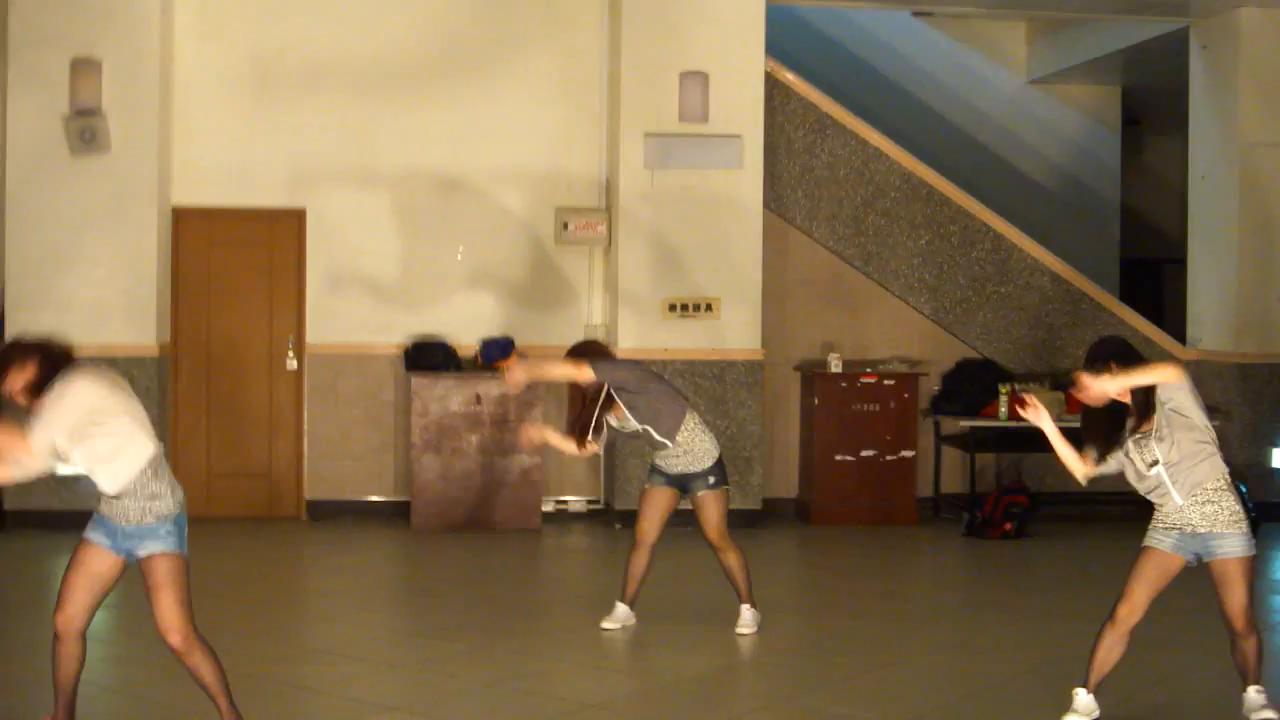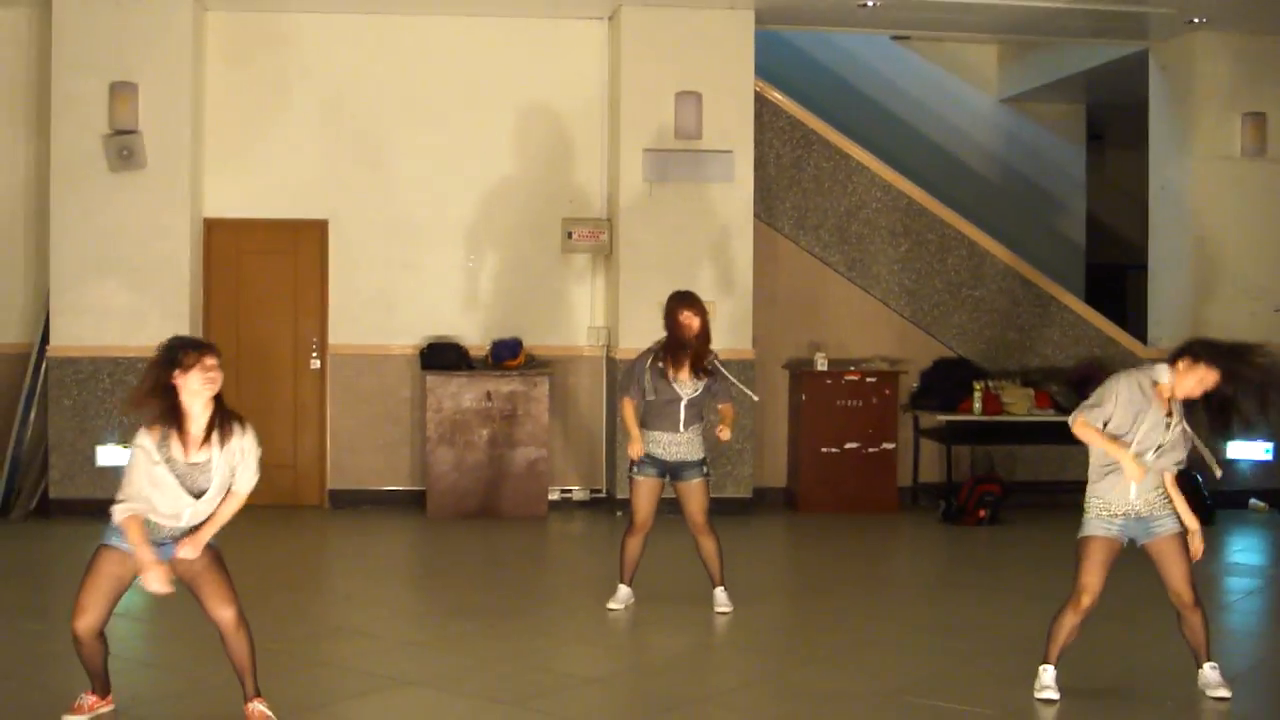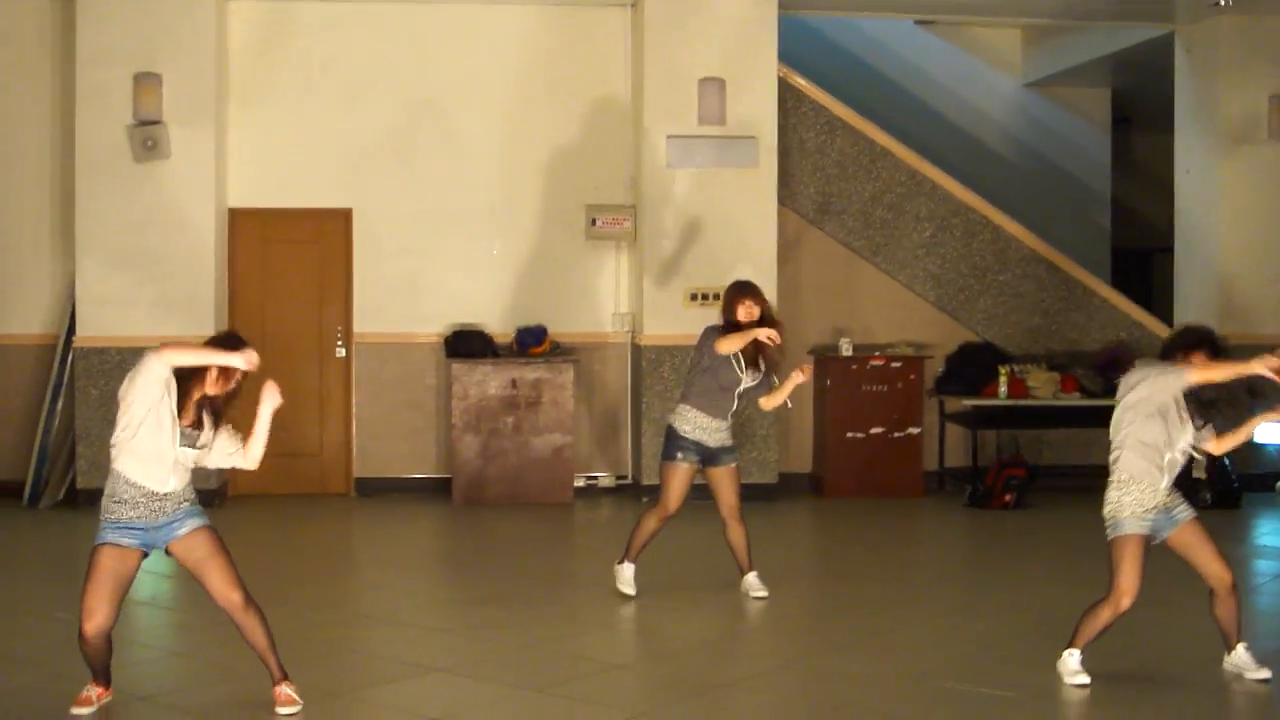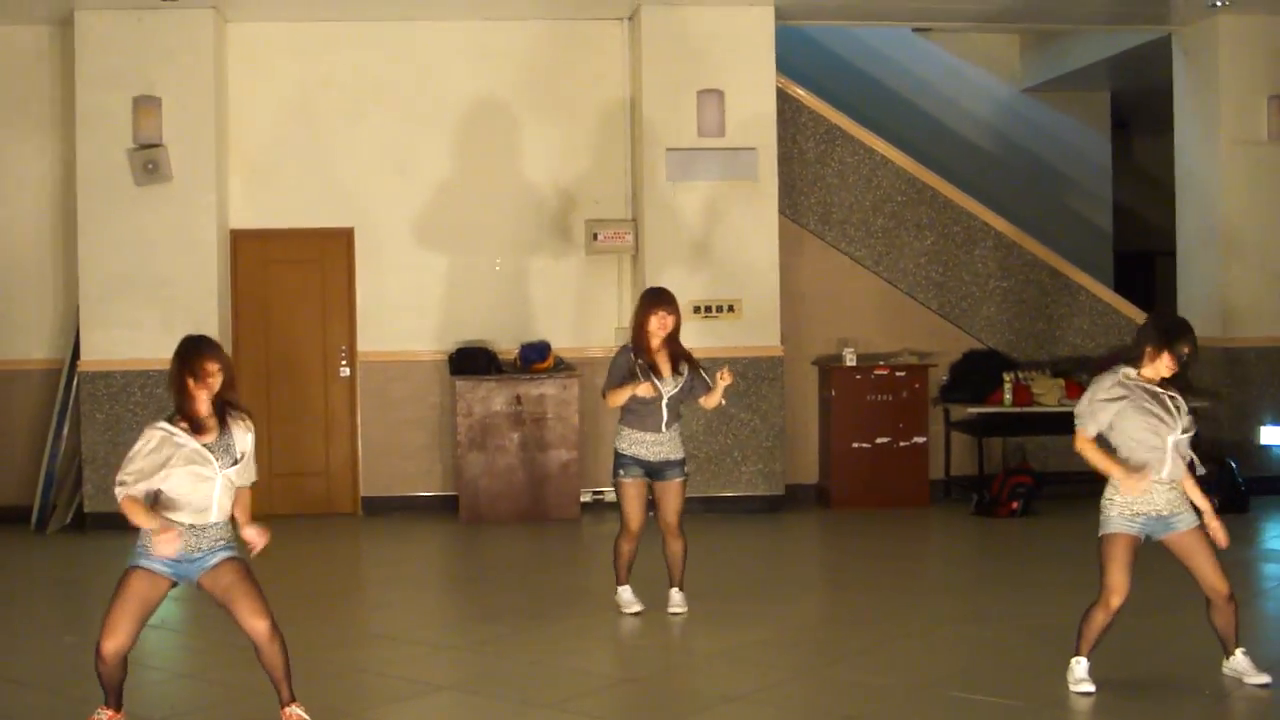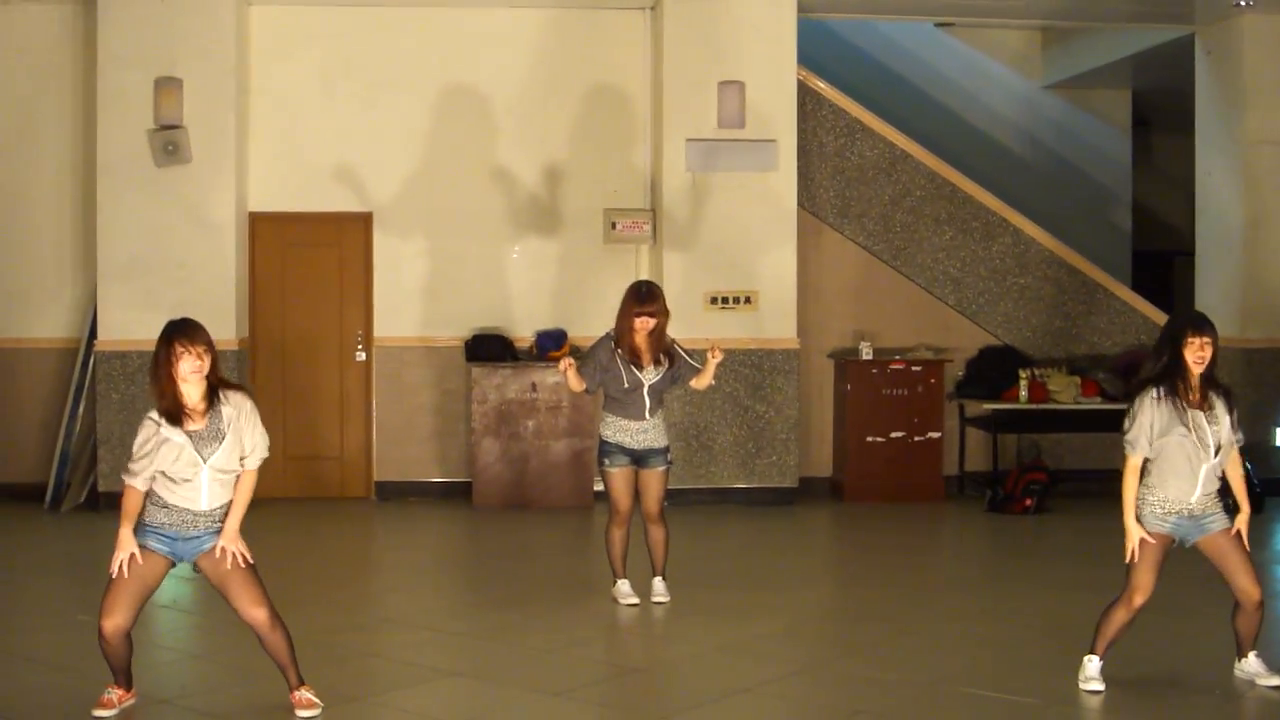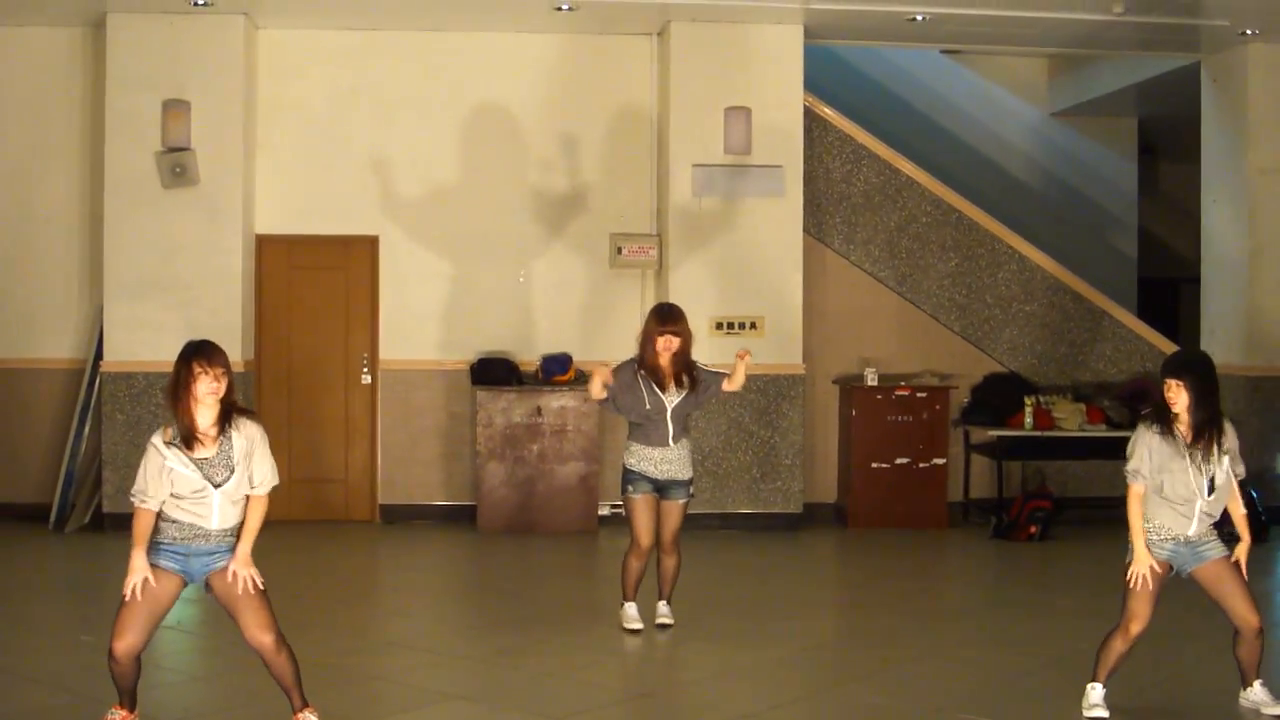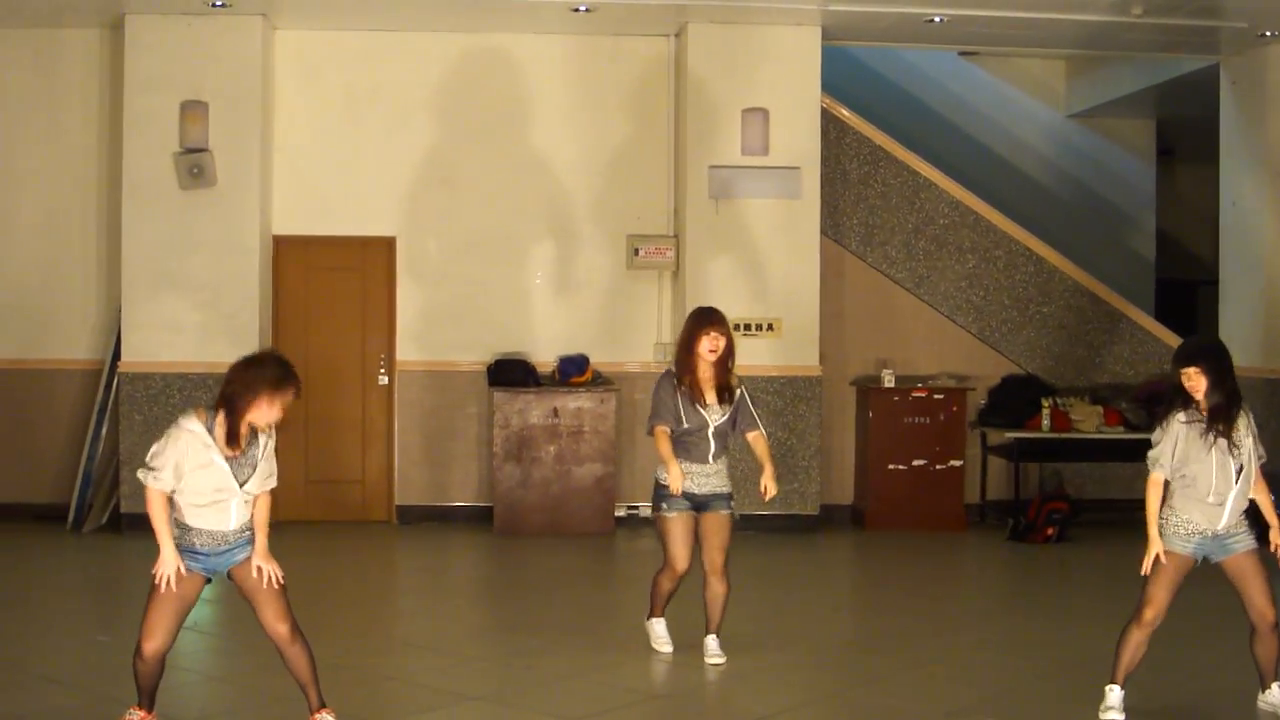
dt=0.7s
person 1, frame 1
left shoulder: (76, 387)
right shoulder: (68, 391)
left hip: (155, 516)
right hip: (111, 516)
left knee: (178, 636)
right knee: (67, 623)
person 1, frame 2
left shoulder: (237, 434)
right shoulder: (151, 442)
left elbow: (243, 487)
right elbow: (129, 509)
left wrist: (203, 536)
right wrist: (147, 560)
left hip: (191, 534)
right hip: (137, 532)
left knee: (228, 613)
right knee: (83, 625)
person 1, frame 3
left shoulder: (211, 421)
right shoulder: (155, 387)
left elbow: (248, 460)
right elbow: (159, 355)
left wrist: (266, 410)
right wrist: (229, 357)
left hip: (180, 511)
right hip: (124, 514)
left knee: (236, 599)
right knee: (92, 627)
left ankle: (281, 683)
right ankle: (101, 685)
person 1, frame 4
left shoulder: (238, 425)
right shoulder: (161, 437)
right elbow: (127, 495)
left wrist: (246, 524)
right wrist: (157, 526)
left hip: (216, 547)
right hip: (160, 551)
left knee: (262, 625)
right knee: (111, 646)
person 1, frame 5
left shoulder: (237, 404)
right shoulder: (157, 423)
left elbow: (250, 466)
right elbow: (137, 481)
left wrist: (232, 526)
right wrist: (125, 531)
left hip: (214, 530)
right hip: (157, 531)
left knee: (260, 614)
right knee: (111, 624)
left ankle: (297, 687)
right ankle: (123, 688)
person 1, frame 6
left shoulder: (247, 431)
right shoulder: (164, 445)
left elbow: (259, 493)
right elbow: (146, 503)
left wrist: (244, 551)
right wrist: (137, 555)
left hip: (225, 550)
right hip: (170, 549)
left knee: (267, 638)
right knee: (122, 646)
person 1, frame 7
left shoulder: (262, 434)
right shoulder: (192, 431)
right elbow: (156, 486)
left wrist: (261, 546)
right wrist: (167, 550)
left hip: (241, 545)
right hip: (190, 547)
left knee: (284, 629)
right knee: (150, 647)
person 2, frame 1
left shoulder: (1172, 395)
right shoulder: (1126, 433)
left elbow: (1174, 372)
right elbow: (1084, 470)
left wrist: (1110, 382)
right wrist: (1047, 425)
left hip: (1222, 521)
right hip: (1169, 526)
left knee: (1240, 623)
right knee: (1125, 613)
person 2, frame 2
left shoulder: (1180, 422)
right shoulder: (1126, 386)
left elbow: (1166, 477)
right elbow: (1079, 424)
left wrist: (1191, 522)
right wrist: (1125, 455)
left hip: (1156, 512)
right hip: (1106, 510)
left knee: (1186, 598)
right knee: (1083, 599)
left ankle: (1208, 671)
right ankle: (1048, 672)
person 2, frame 3
left shoulder: (1177, 403)
right shoulder: (1146, 382)
left elbow: (1215, 444)
right elbow: (1199, 374)
left hip: (1169, 502)
right hip: (1130, 503)
left knee: (1223, 579)
right knee: (1122, 598)
left ankle: (1236, 654)
right ankle: (1070, 657)
person 2, frame 4
left shoulder: (1172, 399)
right shoulder: (1113, 385)
left elbow: (1179, 463)
right elbow: (1083, 440)
left wrist: (1207, 509)
right wrist: (1119, 472)
left hip: (1173, 505)
right hip: (1126, 504)
left knee: (1220, 589)
right knee: (1113, 597)
left ankle: (1234, 658)
right ankle: (1079, 664)
person 2, frame 5
left shoulder: (1218, 398)
right shoulder: (1155, 400)
left elbow: (1231, 456)
right elbow: (1134, 461)
left wrist: (1245, 510)
right wrist: (1129, 520)
left hip: (1208, 510)
right hip: (1159, 510)
right knee: (1136, 596)
left ankle: (1247, 660)
right ankle: (1092, 662)
person 2, frame 6
left shoulder: (1223, 433)
right shoulder: (1152, 432)
left elbow: (1231, 488)
right elbow: (1135, 491)
left wrist: (1245, 538)
right wrist: (1139, 547)
left hip: (1203, 540)
right hip: (1156, 536)
right knee: (1133, 624)
right ankle: (1095, 690)
person 2, frame 7
left shoulder: (1241, 416)
right shoulder: (1178, 421)
right elbow: (1156, 479)
right wrist: (1153, 534)
left hip: (1234, 529)
right hip: (1183, 529)
right knee: (1149, 614)
person 3, frame 1
left shoulder: (625, 375)
right shoulder: (608, 409)
left elbow: (582, 371)
right elbow: (585, 448)
left wrist: (528, 370)
right wrist: (546, 434)
left hip: (700, 460)
right hip: (665, 465)
left knee: (717, 538)
right knee: (643, 540)
left ankle: (748, 608)
right ankle: (624, 608)
person 3, frame 2
left shoulder: (710, 363)
right shoulder: (651, 360)
left elbow: (723, 405)
right elbow: (628, 400)
left wrist: (726, 424)
right wrist: (634, 436)
left hip: (690, 454)
right hip: (651, 451)
left knee: (701, 526)
right knee: (639, 525)
left ankle: (719, 590)
right ankle: (625, 589)
person 3, frame 3
left shoulder: (758, 356)
right shoulder: (716, 335)
left elbow: (766, 402)
right elbow: (723, 347)
left wrist: (792, 382)
right wrist: (754, 332)
left hip: (721, 439)
right hip: (687, 433)
left knee: (732, 512)
right knee: (667, 507)
left ankle: (749, 576)
right ankle: (626, 564)
person 3, frame 4
left shoulder: (683, 359)
right shoulder: (628, 356)
left elbow: (708, 401)
right elbow: (610, 400)
left wrist: (721, 385)
right wrist: (633, 387)
left hip: (670, 452)
right hip: (632, 451)
left knee: (672, 526)
right knee: (632, 527)
left ankle: (676, 591)
right ankle: (623, 588)
person 3, frame 5
left shoulder: (667, 349)
right shoulder: (608, 347)
left elbow: (700, 382)
right elbow: (580, 385)
left wrist: (711, 363)
right wrist: (569, 370)
left hip: (654, 440)
right hip: (616, 440)
left knee: (654, 513)
right knee: (621, 513)
left ankle: (659, 580)
right ankle: (620, 582)
person 3, frame 6
left shoulder: (691, 372)
right shoulder: (633, 371)
left elbow: (733, 384)
right elbow: (597, 393)
left wrist: (741, 364)
right wrist: (598, 377)
left hip: (678, 468)
right hip: (640, 468)
left knee: (669, 544)
right knee: (642, 543)
left ankle: (664, 604)
right ankle: (628, 605)
person 3, frame 7
left shoulder: (733, 386)
right shoulder: (672, 382)
left elbow: (753, 431)
right elbow: (661, 431)
left wrist: (767, 467)
right wrist: (672, 467)
left hip: (717, 486)
right hip: (676, 484)
left knee: (716, 566)
right knee: (677, 565)
left ankle: (712, 638)
right ankle: (655, 619)
